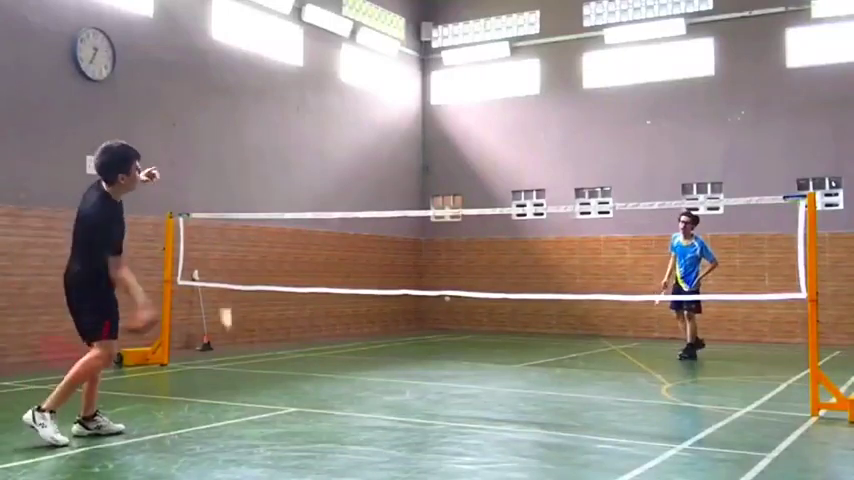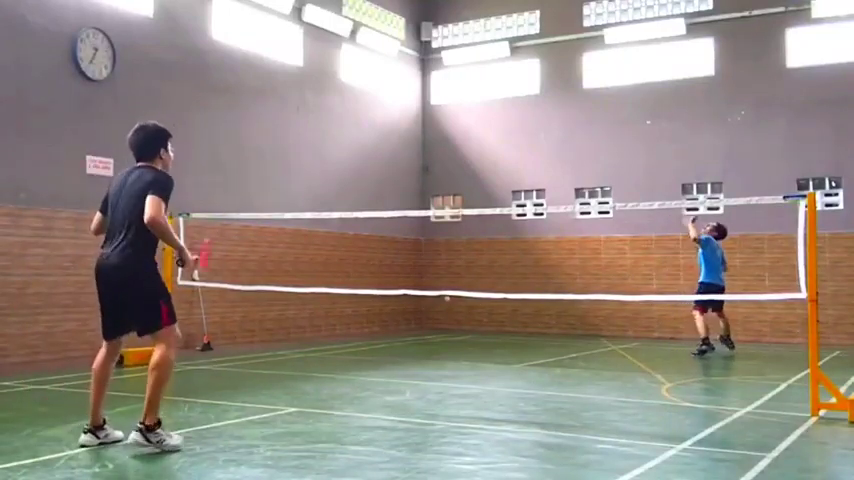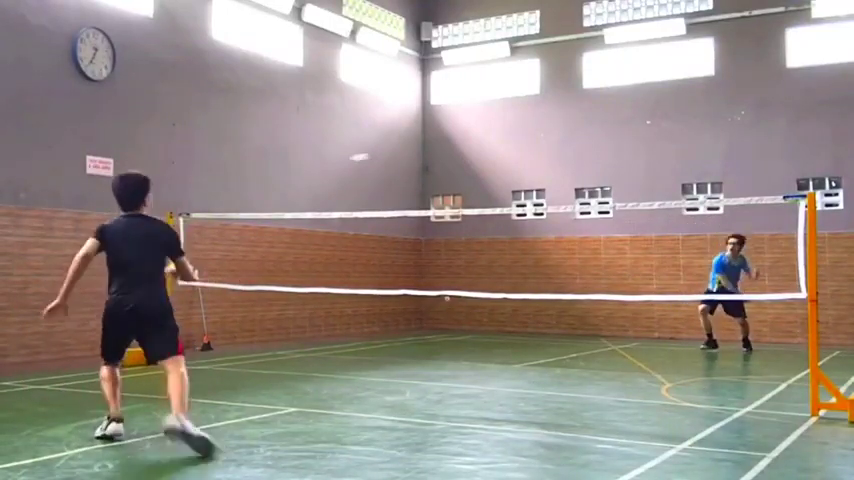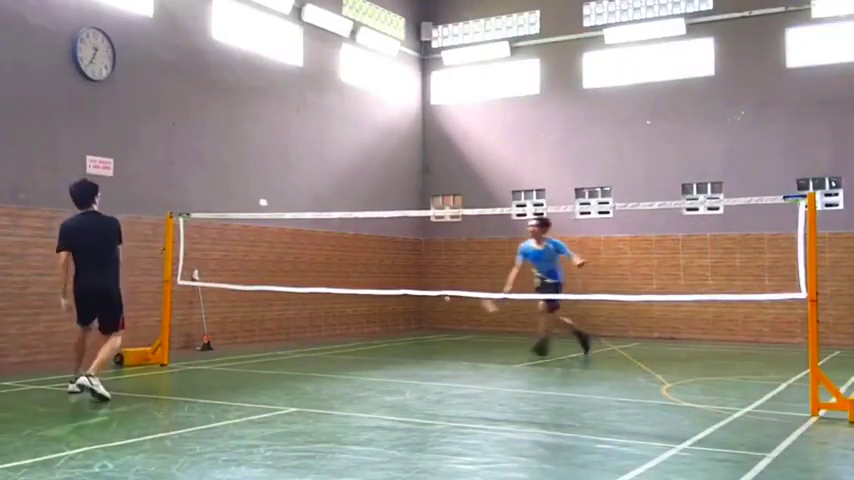
dt=1s
person 1, frame 1
left shoulder: (103, 189)
right shoulder: (102, 213)
left elbow: (122, 186)
right elbow: (117, 269)
left wrist: (141, 179)
right wrist: (143, 304)
left hip: (93, 284)
right hip: (91, 287)
left knee: (100, 348)
right knee: (103, 351)
left ankle: (88, 417)
right ankle: (44, 411)
person 1, frame 2
left shoulder: (120, 180)
right shoulder: (159, 178)
left elbow: (96, 227)
right elbow: (151, 218)
right wrist: (182, 250)
left hip: (106, 267)
right hip: (135, 268)
left knee: (111, 344)
right knee: (168, 338)
left ankle: (95, 427)
right ankle: (149, 426)
person 1, frame 3
left shoulder: (107, 229)
right shoulder: (163, 230)
left elbow: (83, 256)
right elbow: (186, 273)
left wrist: (62, 298)
right wrist: (178, 271)
left hip: (118, 309)
right hip: (154, 308)
left knee: (109, 365)
right knee: (175, 365)
left ankle: (114, 419)
right ankle: (178, 420)
person 1, frame 4
left shoulder: (68, 227)
right shoulder: (112, 224)
left elbow: (64, 262)
left wrist: (63, 295)
left hip: (83, 287)
right hip: (108, 287)
left knee: (84, 329)
right knee: (114, 337)
left ankle: (76, 379)
right ankle: (91, 375)
person 2, frame 1
left shoulder: (699, 243)
right shoulder: (675, 238)
left elbow: (714, 263)
left wrist: (700, 277)
right wrist: (667, 277)
left hip: (691, 285)
right hip: (678, 283)
left knee: (689, 314)
right knee: (679, 314)
left ankle: (691, 349)
right ankle: (695, 341)
person 2, frame 2
left shoulder: (707, 239)
right shoulder: (717, 248)
left elbow: (694, 237)
right elbow: (725, 268)
left wrist: (691, 224)
left hip: (708, 283)
right hip: (719, 284)
left knee: (698, 312)
right knee: (720, 313)
left ankle: (705, 344)
right ankle: (727, 339)
person 2, frame 3
left shoulder: (742, 260)
right shoulder: (719, 260)
left elbow: (750, 275)
right elbow: (723, 280)
left wrist: (754, 274)
right wrist: (738, 292)
left hip: (731, 291)
right hip: (714, 289)
left knee: (742, 320)
right knee: (702, 309)
left ankle: (746, 341)
right ankle: (711, 340)
person 2, frame 4
left shoulder: (553, 243)
right shoulder: (524, 247)
left elbow: (571, 255)
right elbow: (517, 267)
left wrist: (578, 261)
right wrist: (509, 285)
left hip: (553, 282)
right hip: (541, 283)
left knee: (542, 307)
right knee: (553, 316)
left ankle: (543, 343)
right ankle: (580, 334)
